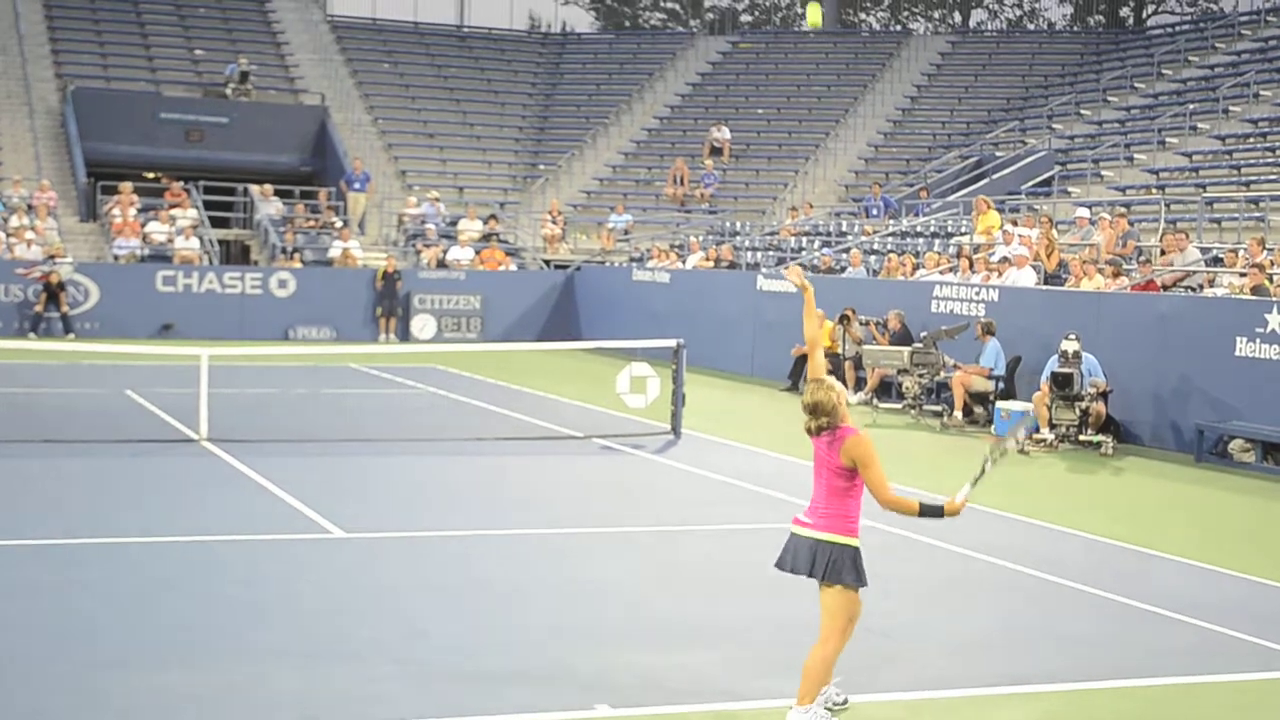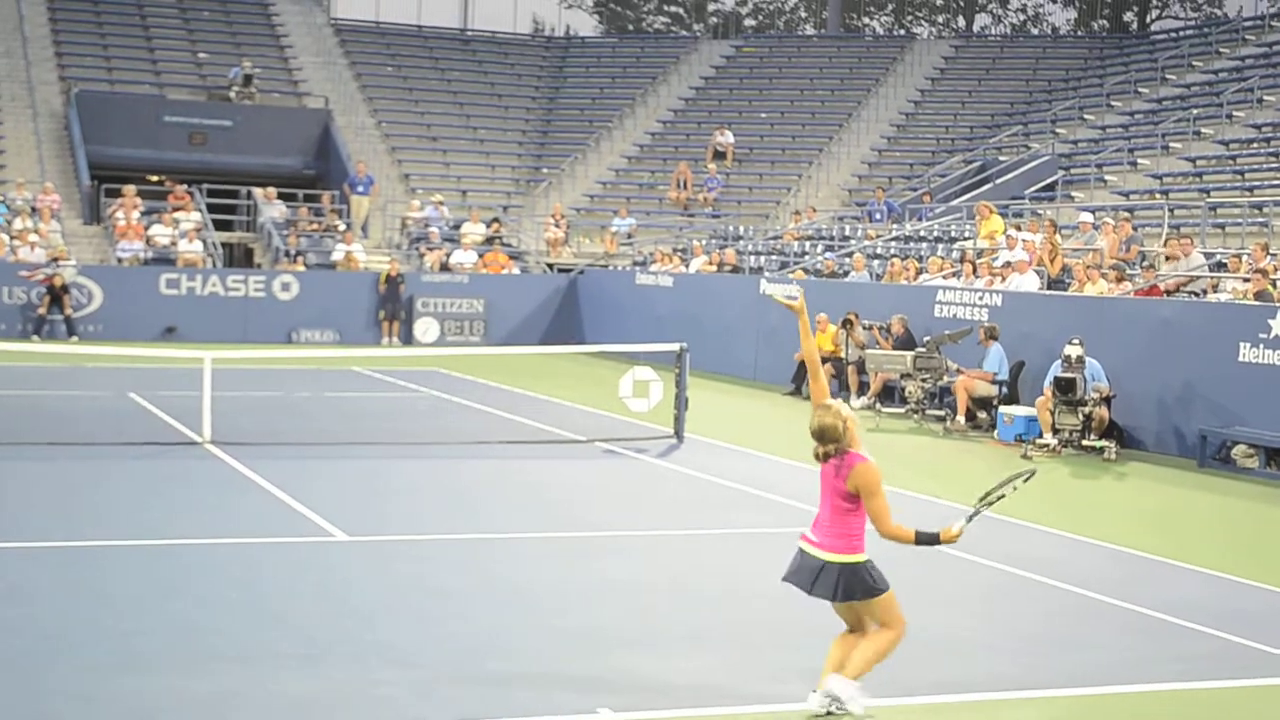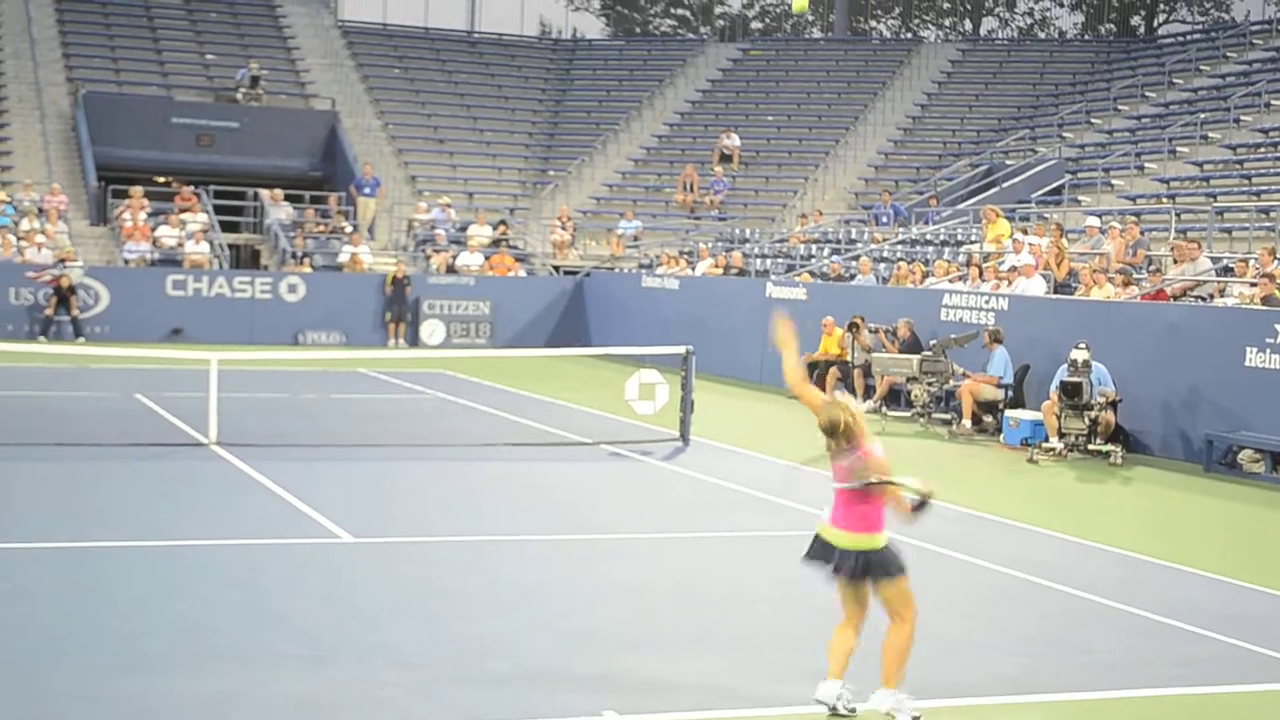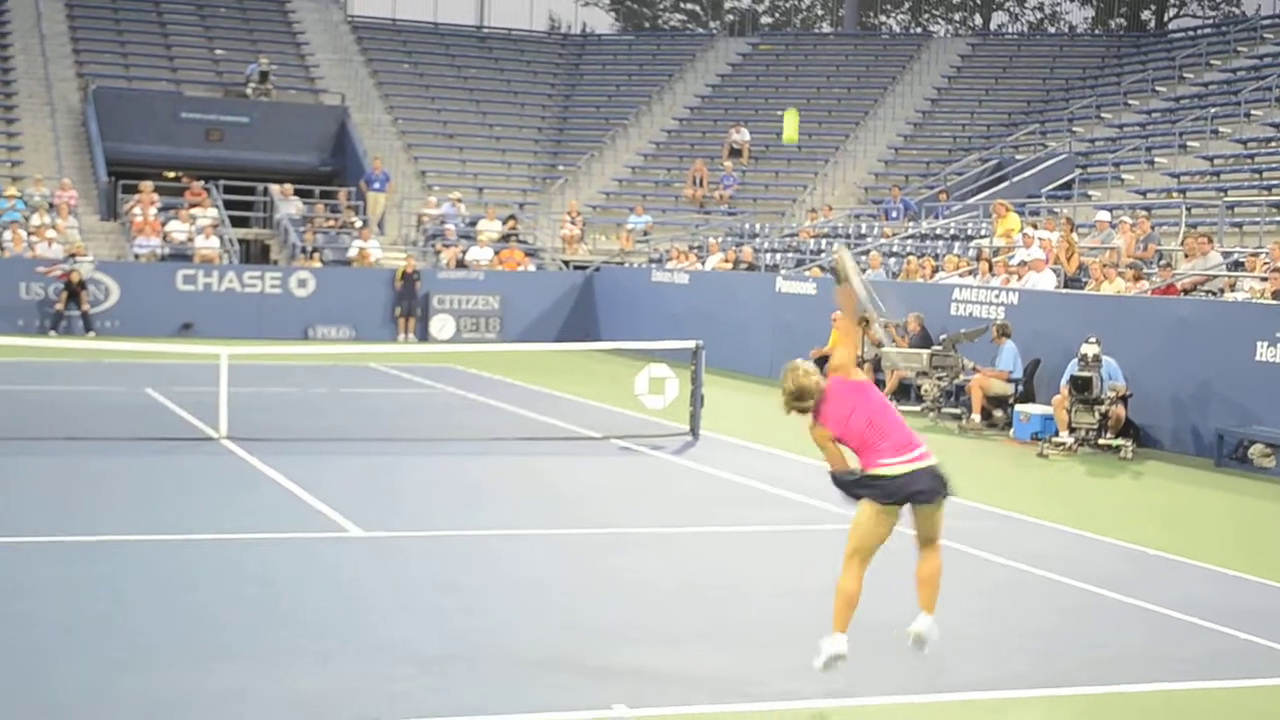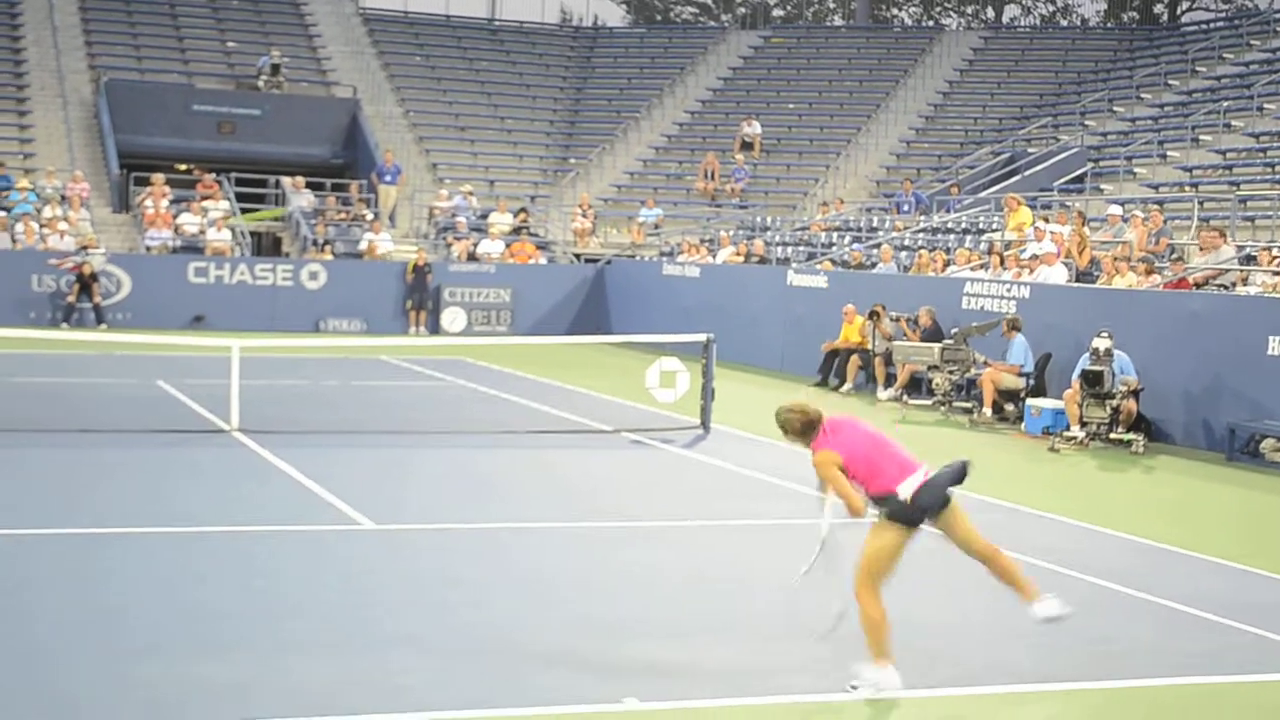
dt=0.2s
person 1, frame 1
left shoulder: (819, 426)
right shoulder: (856, 442)
left elbow: (814, 345)
right elbow: (887, 499)
left wrist: (808, 293)
right wrist: (941, 509)
left hip: (809, 534)
right hip: (835, 544)
left knee: (847, 615)
right knee: (832, 633)
person 1, frame 2
left shoulder: (826, 442)
right shoulder: (863, 469)
left elbow: (814, 369)
right elbow: (887, 529)
left wrist: (802, 316)
right wrist: (938, 538)
left hip: (815, 553)
right hip: (843, 563)
left knee: (858, 629)
right knee: (892, 626)
right ankle: (843, 682)
person 1, frame 3
left shoulder: (838, 438)
right shoulder: (869, 459)
left elbow: (796, 385)
right elbow: (898, 501)
left wrist: (787, 339)
left hip: (837, 538)
right hip: (866, 545)
left knee: (853, 620)
right knee: (904, 616)
left ankle: (831, 686)
person 1, frame 4
left shoulder: (819, 429)
right shoulder: (842, 376)
left elbow: (842, 472)
right elbow: (848, 324)
left hip: (884, 481)
right hip: (920, 471)
left knee: (853, 560)
right knee: (930, 545)
left ankle: (837, 639)
right ankle: (924, 620)
person 1, frame 5
left shoulder: (822, 457)
right shoulder: (837, 422)
left elbow: (857, 506)
left hip: (901, 502)
right hip: (924, 483)
left knee: (865, 587)
right knee: (980, 547)
left ankle: (882, 669)
right ankle: (1039, 600)
